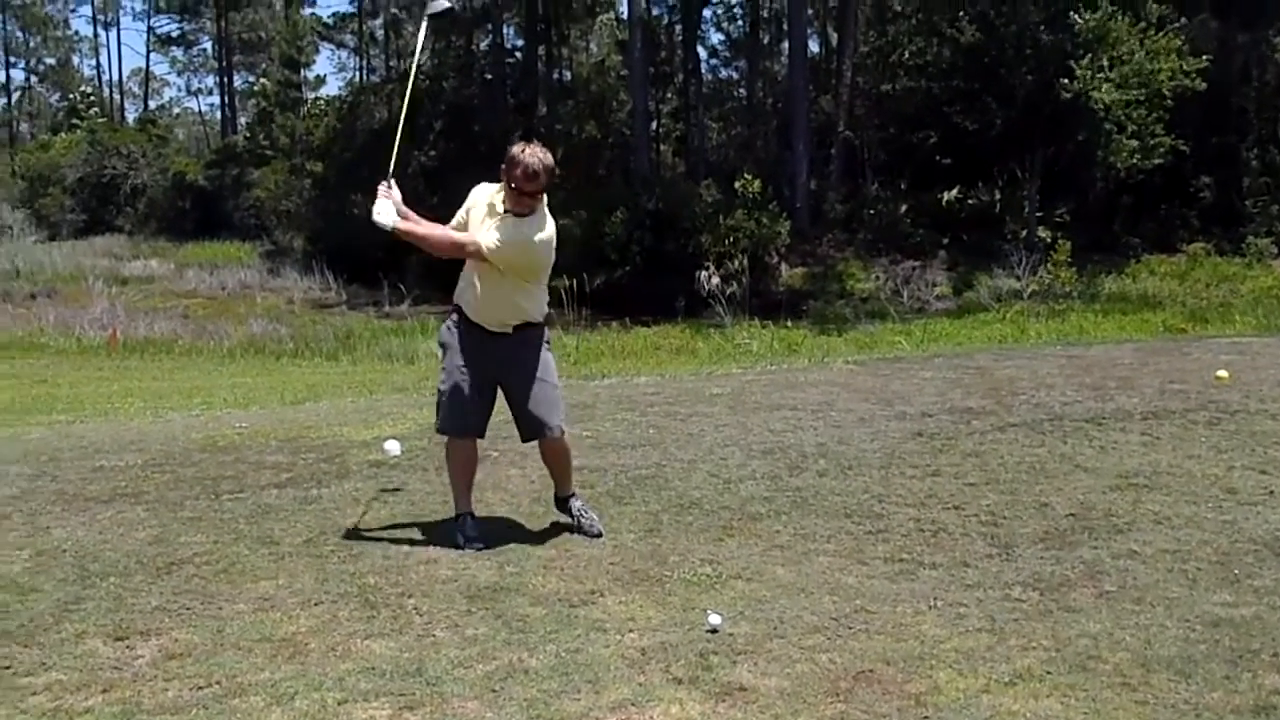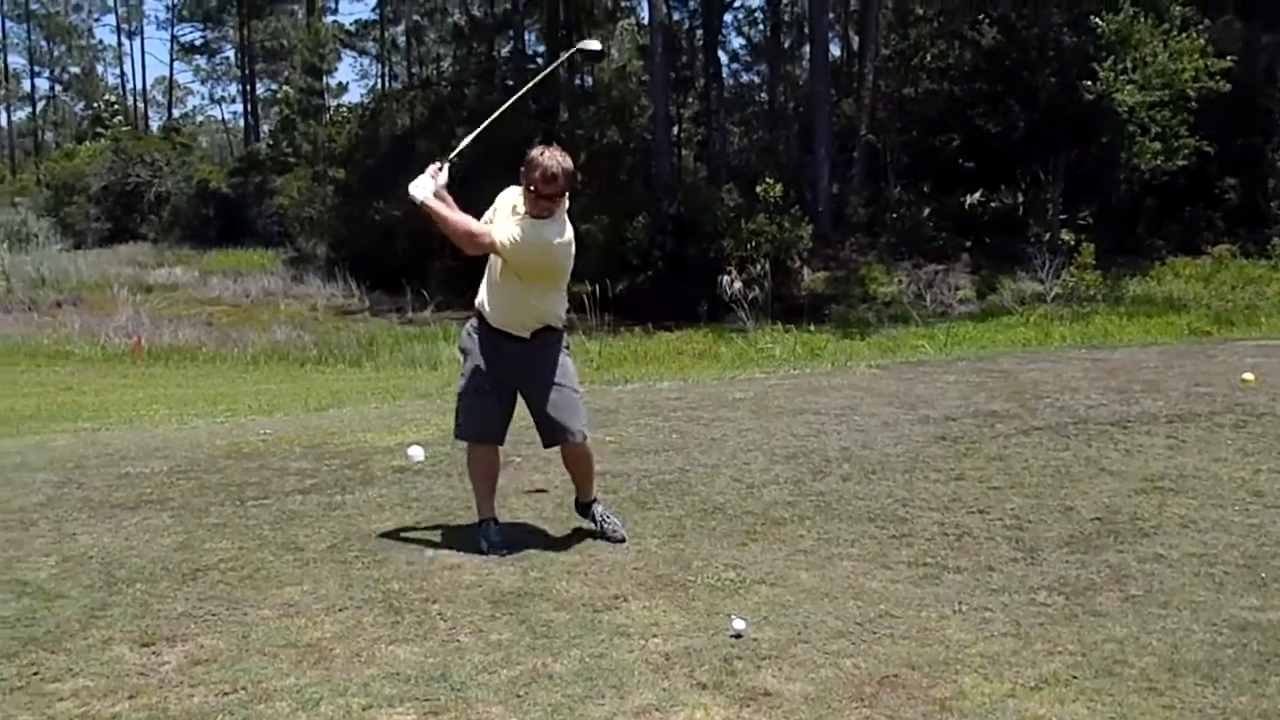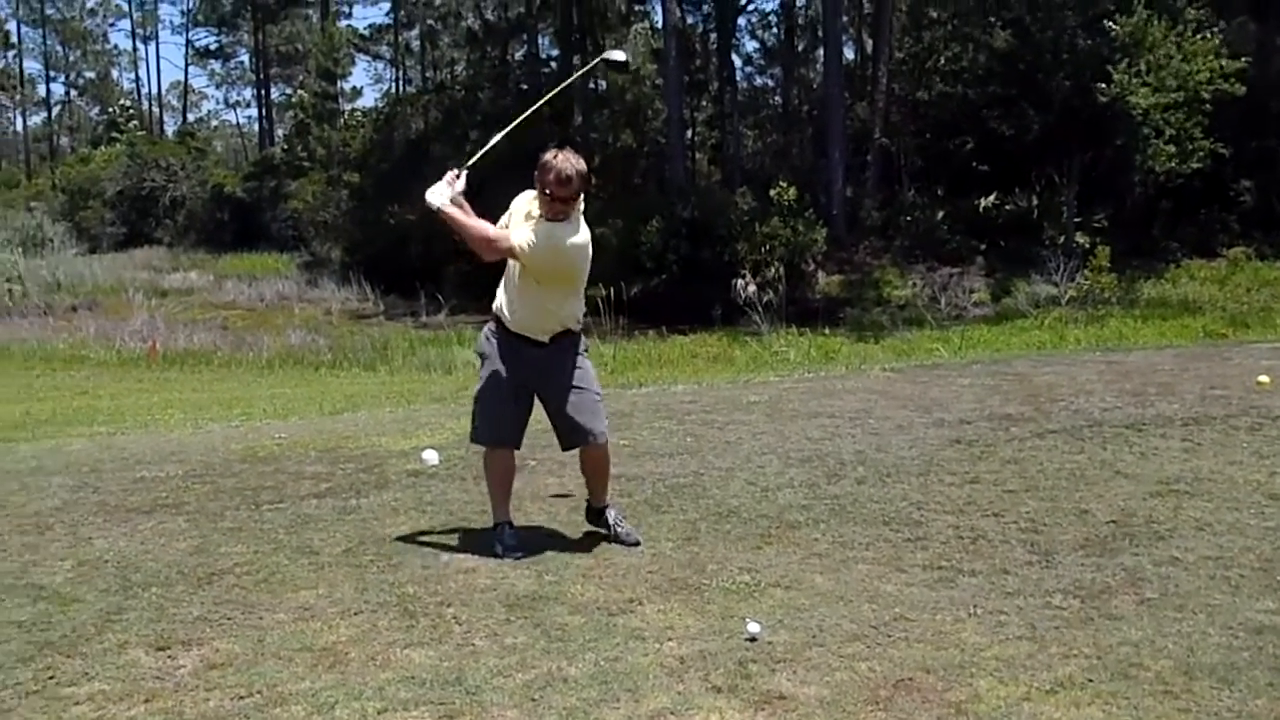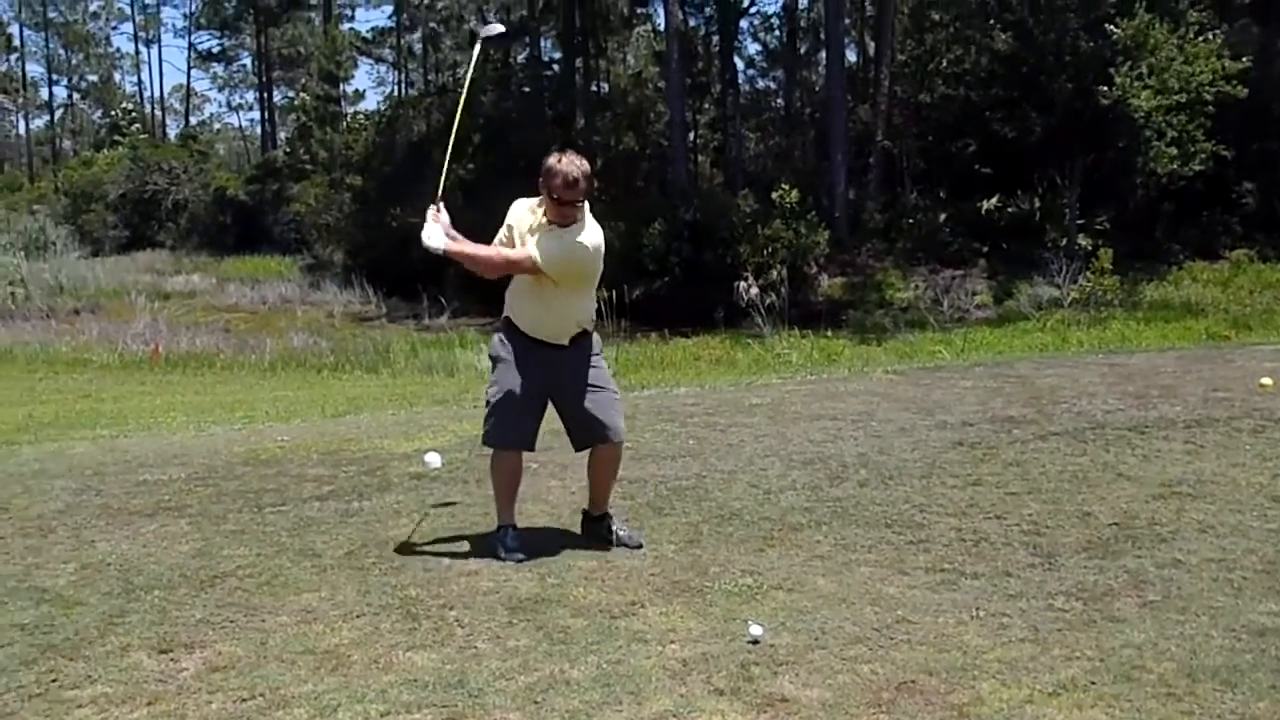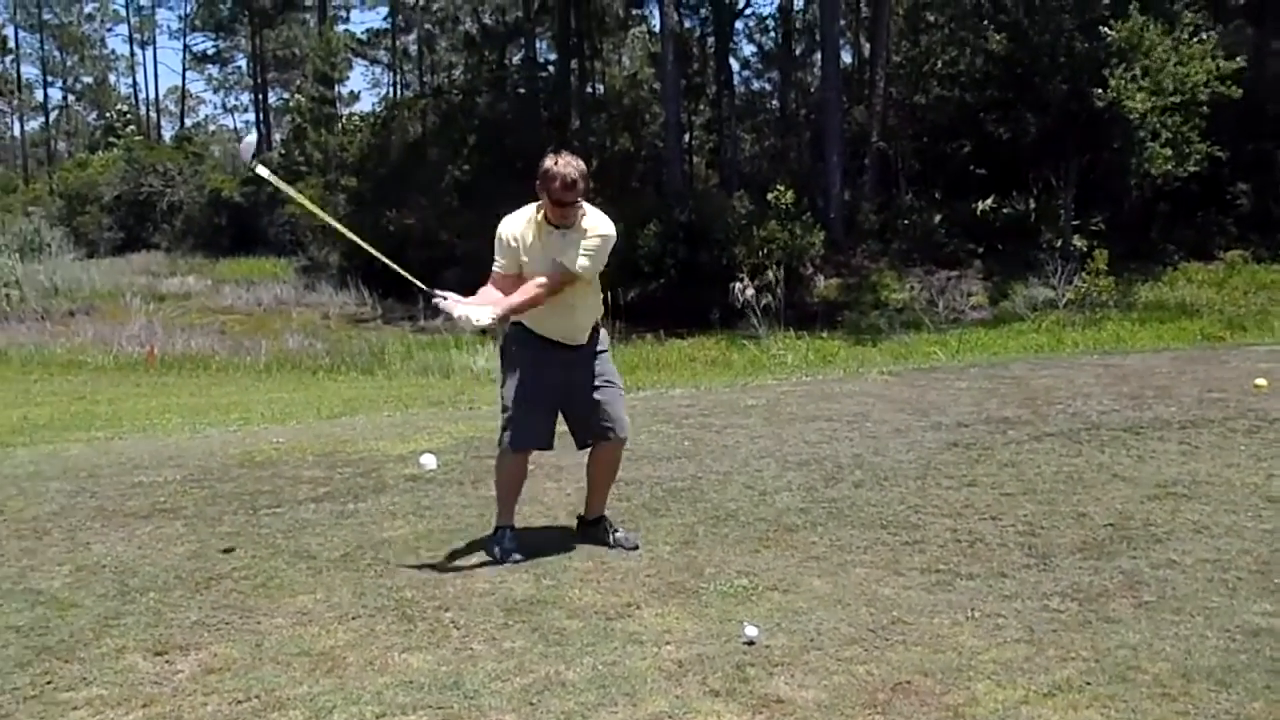
dt=0.1s
person 1, frame 1
left shoulder: (538, 234)
right shoulder: (482, 195)
left elbow: (457, 245)
right elbow: (450, 238)
left wrist: (396, 224)
right wrist: (401, 212)
left hip: (521, 336)
right hip: (467, 328)
left knee: (550, 428)
right knee: (458, 426)
left ankle: (567, 498)
right ankle: (464, 514)
person 1, frame 2
left shoulder: (555, 238)
right shoulder: (509, 198)
left elbow: (477, 240)
right elbow: (476, 241)
left wrist: (427, 200)
right wrist: (441, 195)
left hip: (541, 343)
right hip: (487, 333)
left knee: (572, 433)
right knee: (481, 433)
left ankle: (589, 502)
right ankle: (488, 520)
person 1, frame 3
left shoulder: (572, 240)
right shoulder: (524, 202)
left elbow: (494, 245)
right elbow: (491, 248)
left wrist: (443, 207)
right wrist: (456, 201)
left hip: (559, 346)
right hip: (505, 338)
left knee: (593, 435)
right knee: (497, 437)
left ankle: (601, 508)
right ankle: (503, 524)
person 1, frame 4
left shoulder: (588, 240)
right shoulder: (521, 212)
left elbow: (509, 261)
right elbow: (492, 267)
left wrist: (447, 245)
right wrist: (449, 234)
left hip: (575, 347)
right hip: (518, 342)
left knee: (609, 435)
right knee: (506, 438)
left ankle: (597, 517)
right ankle: (506, 526)
person 1, frame 5
left shoulder: (599, 230)
right shoulder: (515, 226)
left elbow: (548, 286)
right elbow: (498, 286)
left wrist: (495, 311)
right wrist: (471, 305)
left hip: (584, 344)
right hip: (530, 344)
left knee: (612, 434)
right knee: (518, 440)
left ankle: (593, 520)
right ankle: (504, 528)
